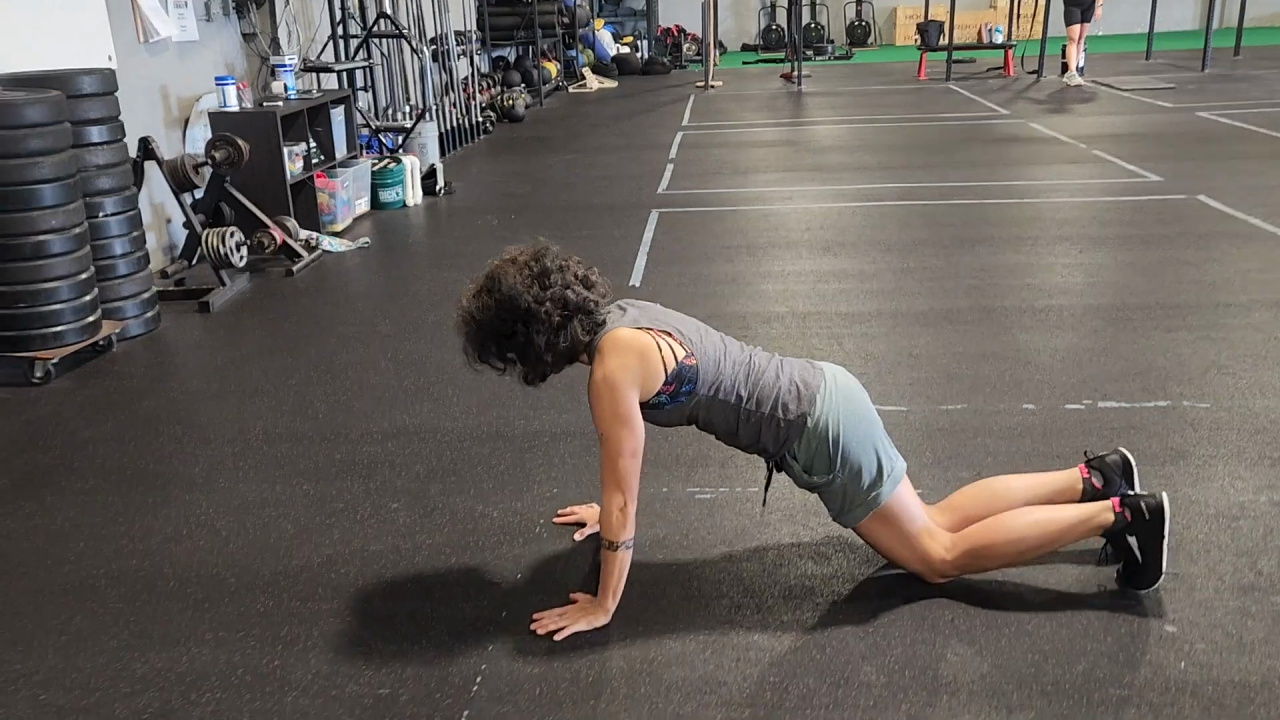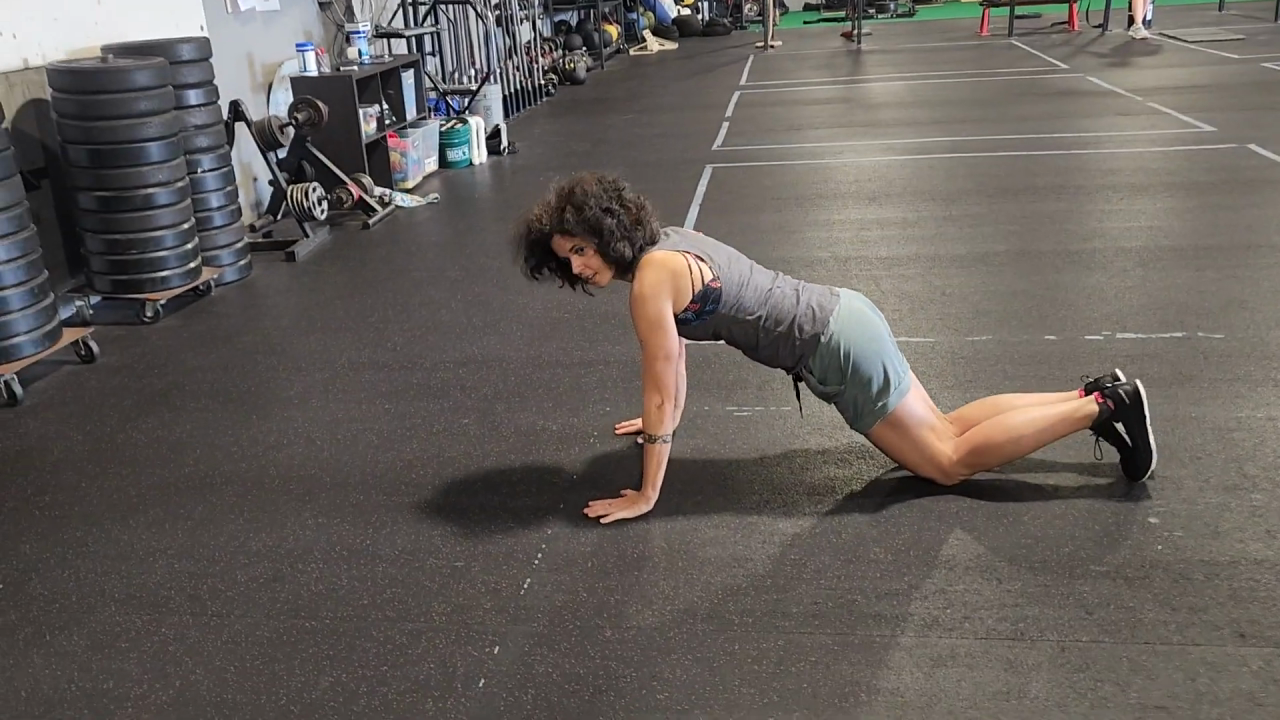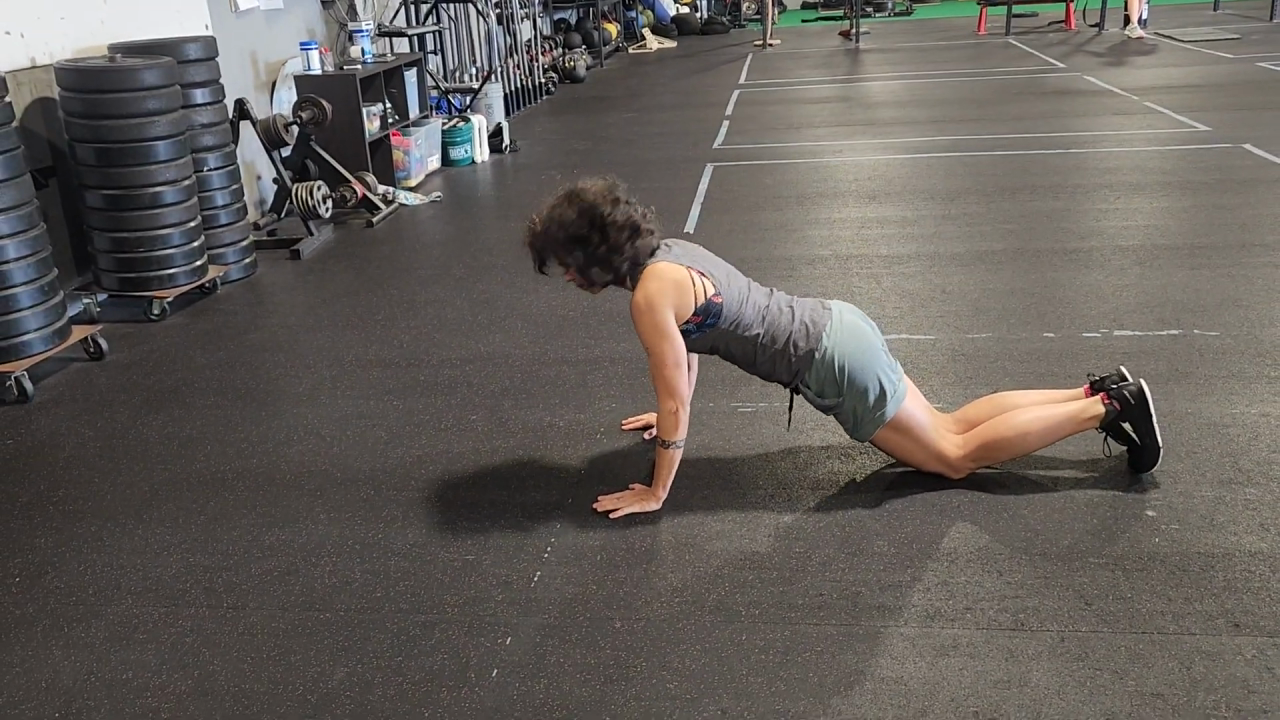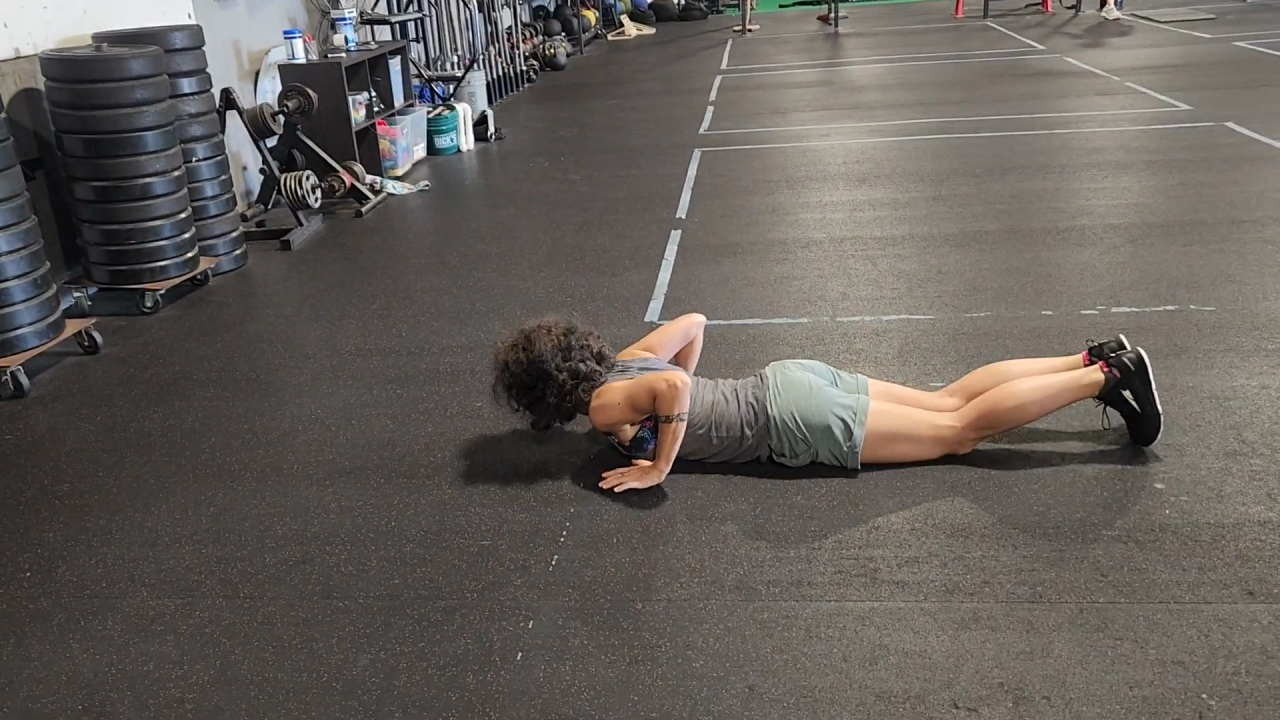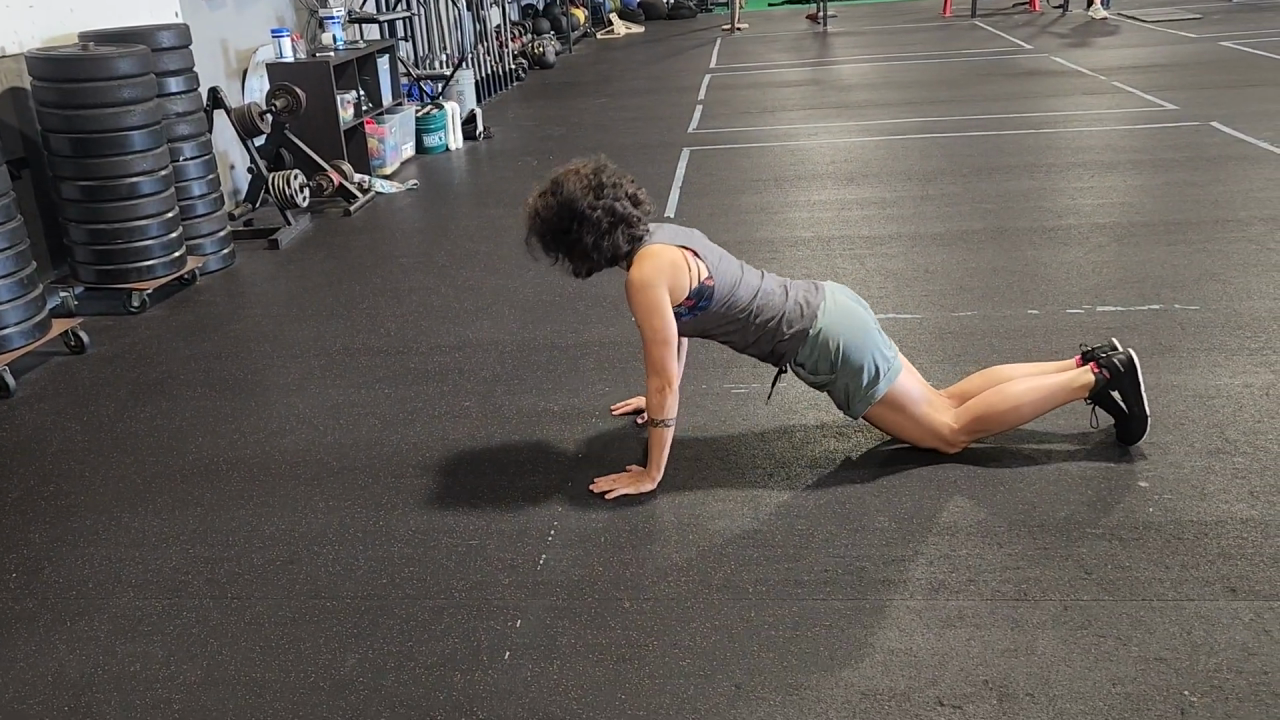
dt=1s
person 1, frame 1
left shoulder: (612, 364)
right shoulder: (618, 317)
left elbow: (622, 497)
right elbow: (633, 454)
left wrist: (602, 607)
right wrist: (611, 512)
left hip: (820, 432)
right hip: (823, 392)
left knee: (941, 557)
right knee: (933, 523)
left ankle: (1119, 515)
right ankle: (1093, 477)
person 1, frame 2
left shoulder: (649, 280)
right shoulder: (663, 242)
left elbow: (660, 396)
right elbow: (676, 353)
left wrist: (646, 497)
right wrist: (664, 418)
left hip: (837, 347)
right hip: (840, 317)
left knee: (949, 461)
right knee: (941, 430)
left ankle: (1102, 408)
right ankle: (1092, 393)
person 1, frame 3
left shoulder: (649, 292)
right shoulder: (664, 251)
left elbow: (678, 408)
left wrist: (656, 492)
right wrist: (672, 413)
left hip: (832, 358)
right hip: (832, 324)
left knee: (957, 457)
right knee: (949, 428)
left ankle: (1106, 407)
right ankle: (1100, 391)
person 1, frame 4
left shoulder: (603, 407)
right shoulder: (622, 363)
left elbow: (671, 389)
right elbow: (694, 320)
left wrist: (659, 464)
left hip: (793, 419)
right hip: (792, 381)
left knee: (959, 430)
right knee: (949, 400)
left ankle: (1104, 378)
right ankle: (1097, 359)
person 1, frame 5
left shoulder: (646, 271)
right shoulder: (657, 235)
left elbow: (665, 382)
right elbow: (679, 329)
left wrist: (651, 475)
right wrist: (657, 400)
left hip: (825, 339)
right hip: (826, 308)
left knee: (950, 431)
right knee: (944, 403)
left ankle: (1096, 378)
right ankle: (1090, 363)
